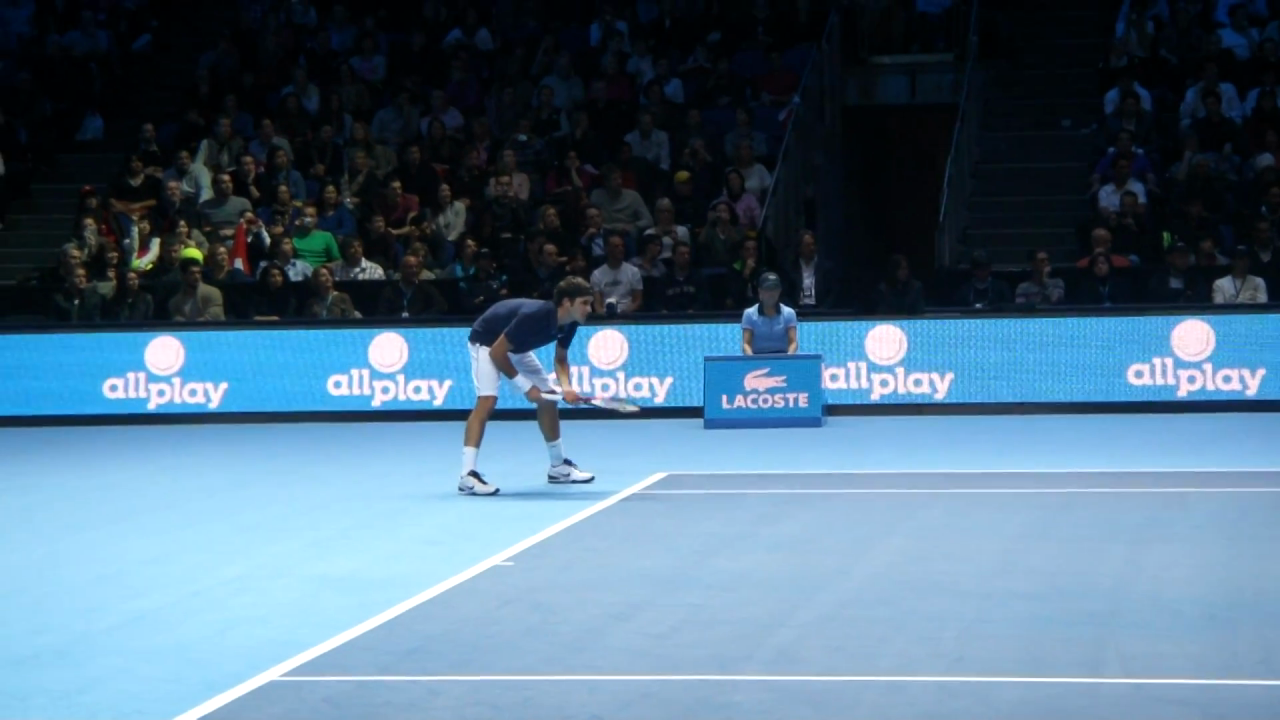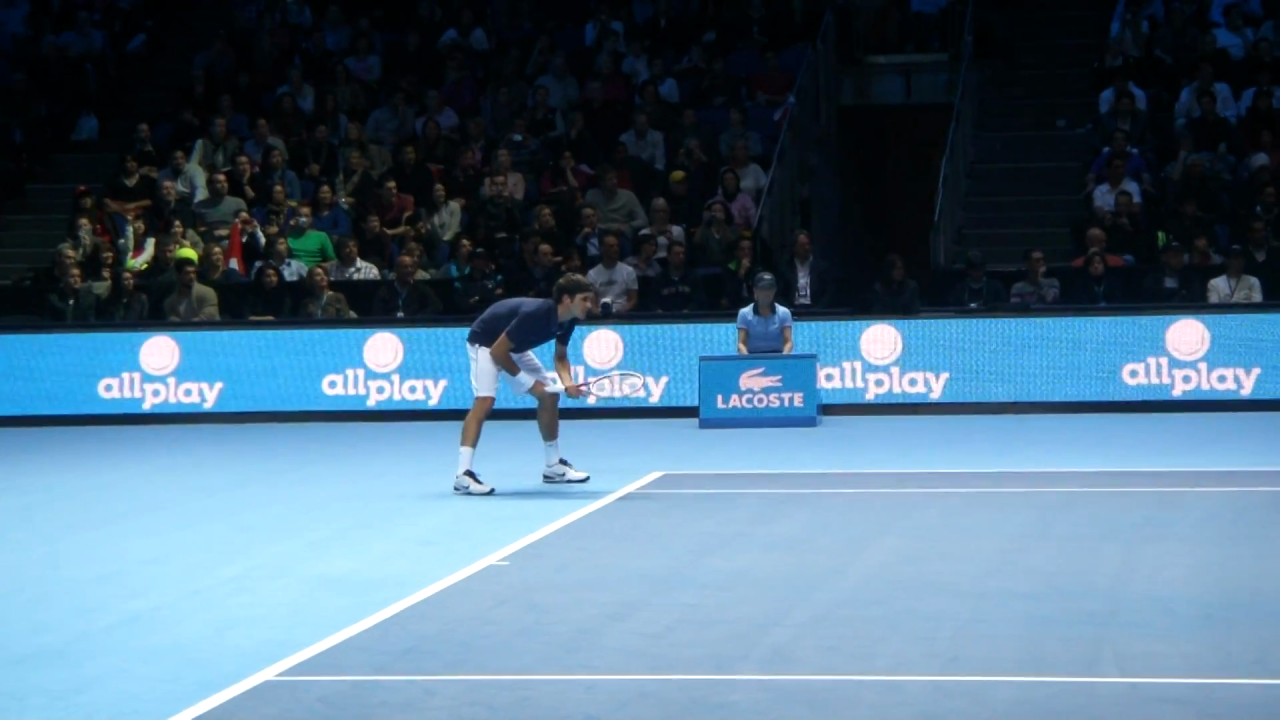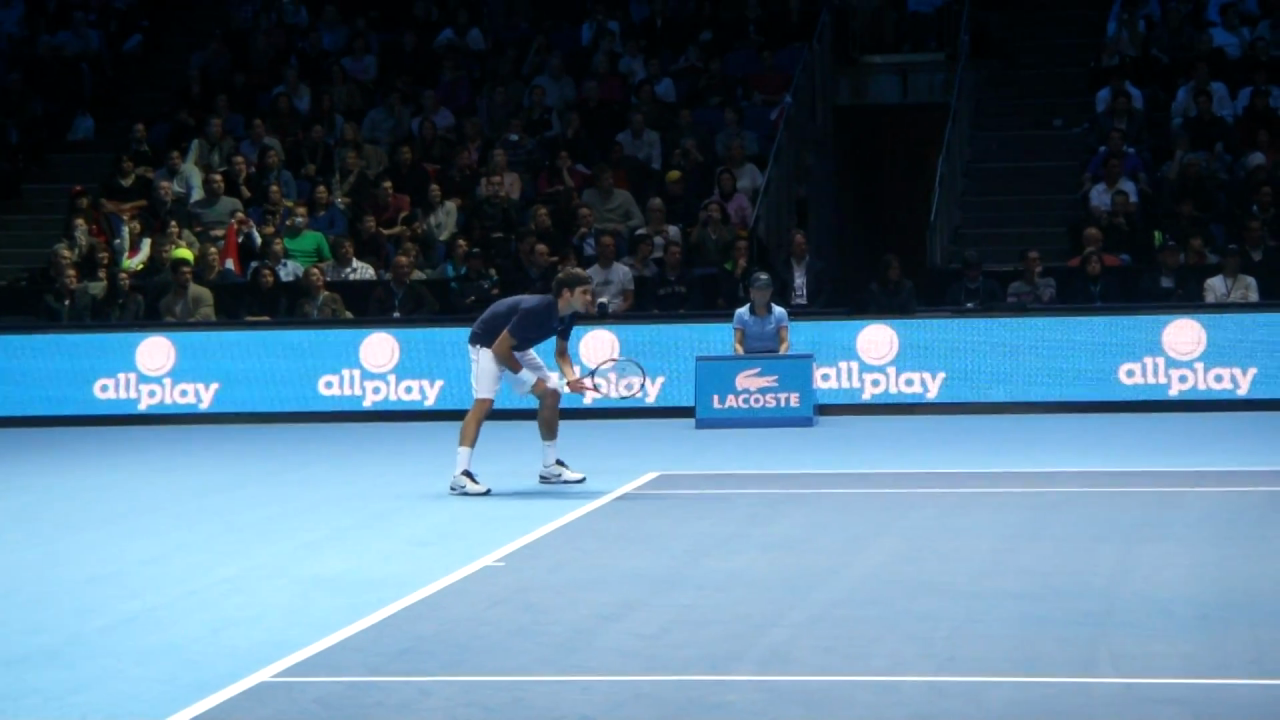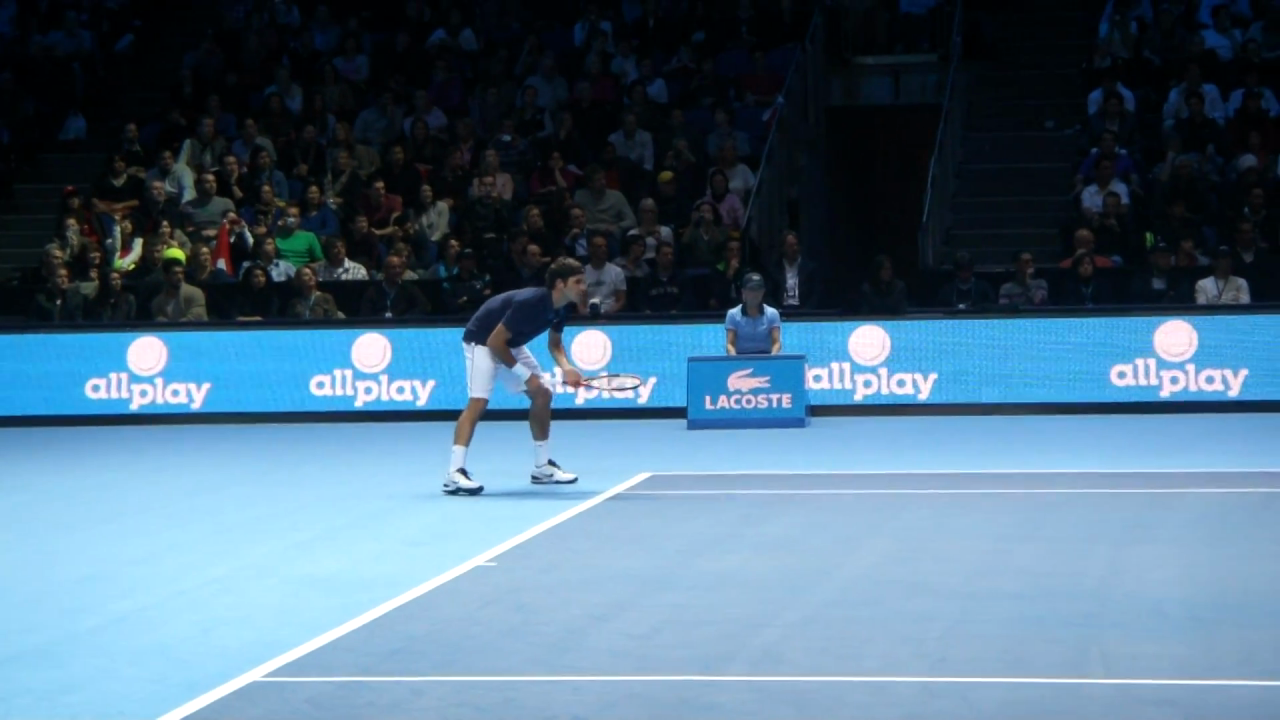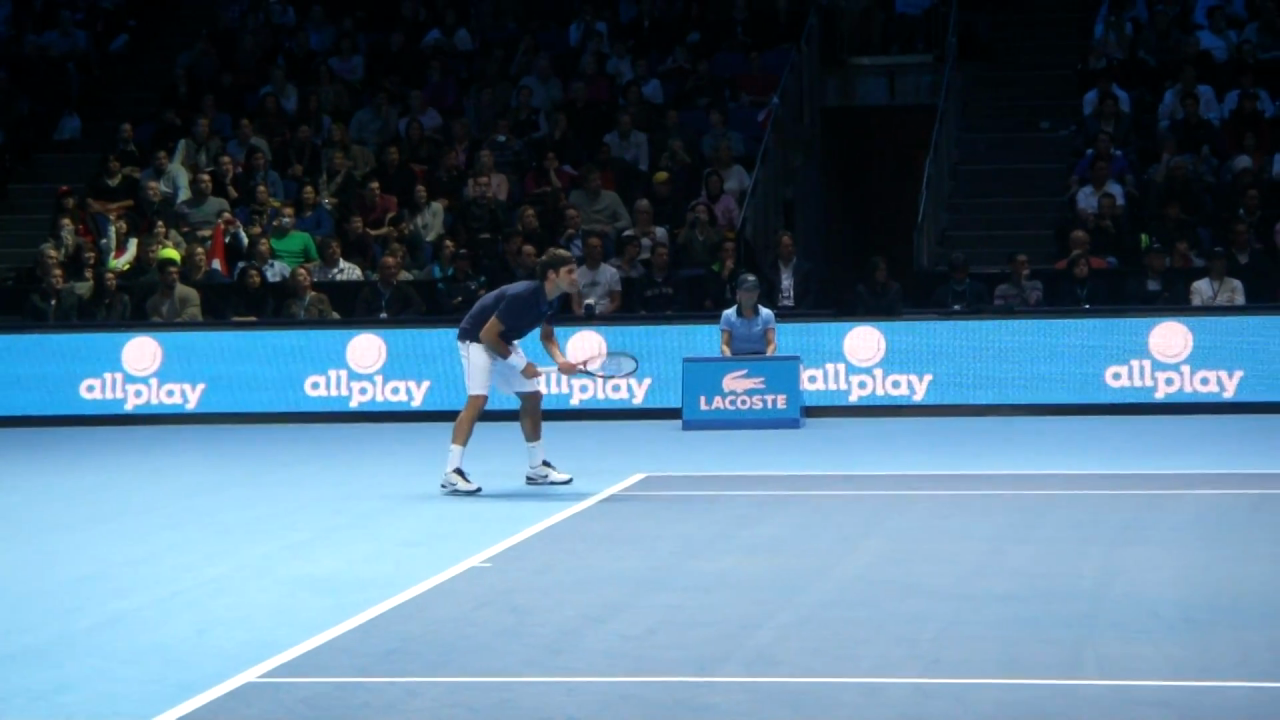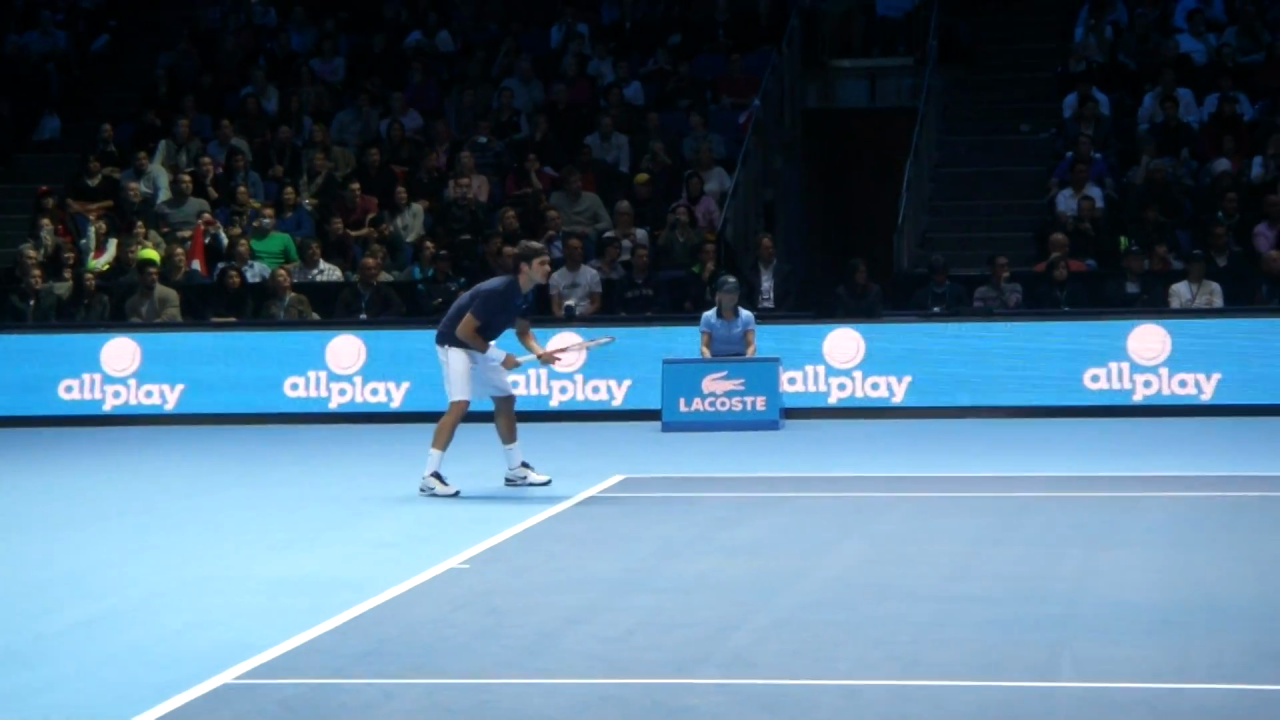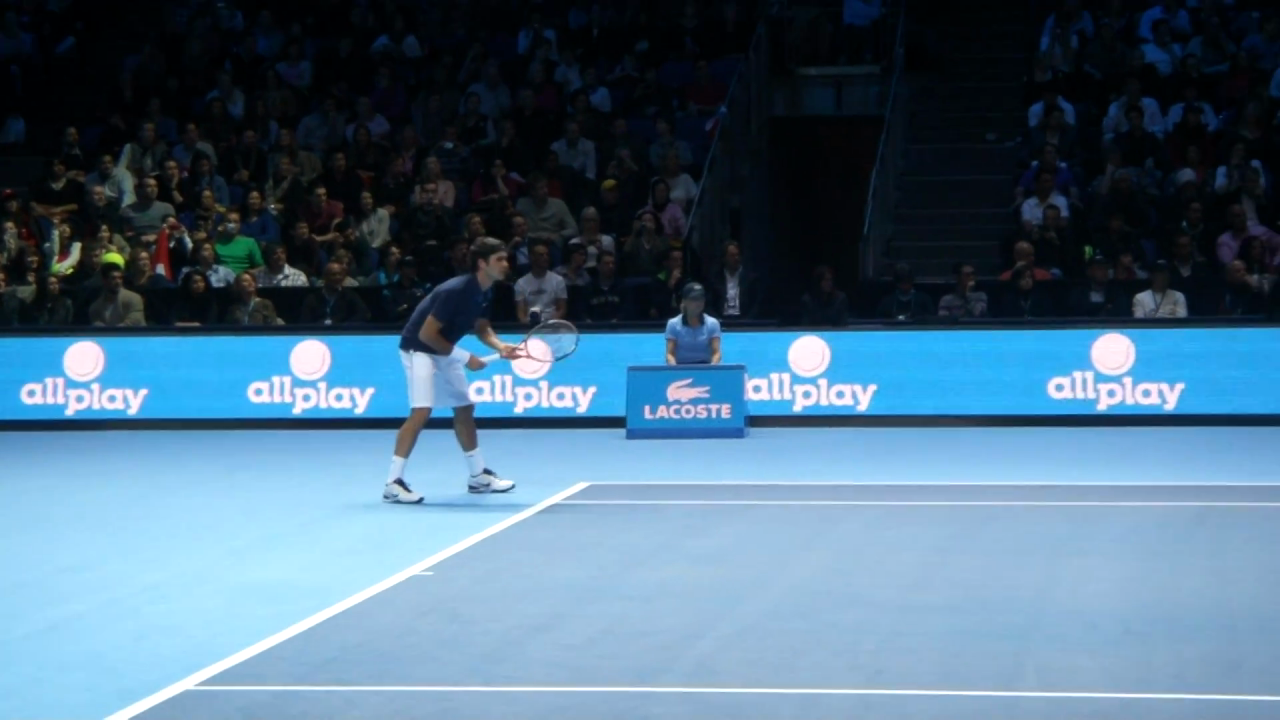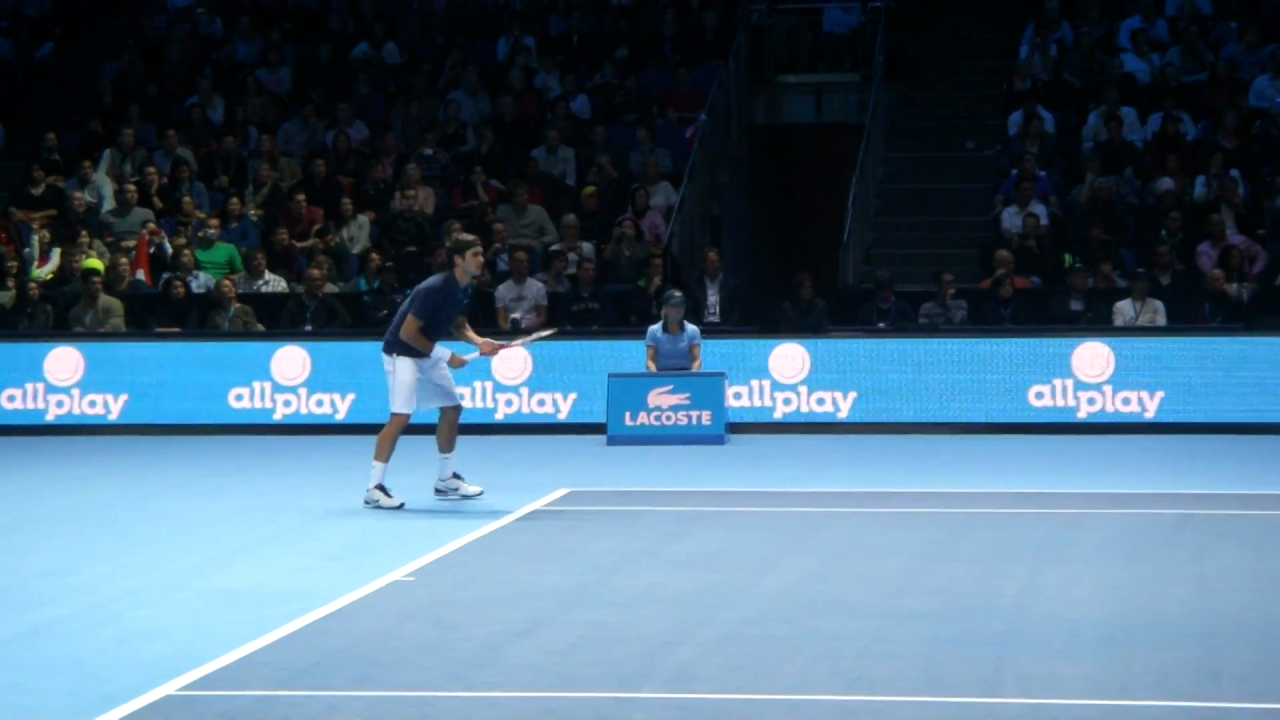
dt=0.1s
person 1, frame 1
left shoulder: (569, 324)
right shoulder: (534, 316)
left elbow: (560, 360)
right elbow: (497, 352)
left wrist: (566, 388)
right wrist: (525, 386)
left hip: (517, 348)
right hip: (487, 343)
left knee: (548, 397)
right knee: (487, 401)
left ankle: (558, 466)
right ankle: (468, 475)
person 1, frame 2
left shoulder: (568, 320)
right shoulder: (534, 314)
left elbow: (560, 356)
right elbow: (498, 351)
left wrist: (568, 383)
right wrist: (528, 382)
left hip: (516, 347)
right hip: (486, 342)
left knee: (550, 395)
right knee: (484, 401)
left ankle: (553, 466)
right ankle: (463, 476)
person 1, frame 3
left shoulder: (568, 315)
right shoulder: (534, 310)
left elbow: (561, 352)
right elbow: (499, 349)
left wrist: (571, 378)
right wrist: (531, 380)
left hip: (517, 347)
right hip: (488, 344)
left knee: (551, 394)
right knee: (484, 403)
left ankle: (550, 467)
right ankle: (461, 475)
person 1, frame 4
left shoulder: (561, 307)
right shoulder: (529, 303)
left elbow: (555, 344)
right elbow: (494, 342)
left wrist: (566, 370)
right wrist: (524, 375)
left hip: (511, 344)
right hip: (482, 340)
left knee: (542, 394)
right knee: (478, 402)
left ankle: (542, 467)
right ankle: (455, 473)
person 1, frame 5
left shoulder: (553, 299)
right shoulder: (521, 296)
left elbow: (547, 336)
right elbow: (487, 335)
left wrist: (561, 360)
right wrist: (519, 364)
left hip: (504, 341)
right hip: (477, 338)
left knee: (532, 397)
right knee: (477, 399)
left ankle: (537, 468)
right ankle: (452, 473)
person 1, frame 6
left shoulder: (526, 292)
right shoulder: (496, 291)
left elbow: (522, 329)
right elbow: (463, 331)
left wrist: (537, 350)
right wrist: (500, 356)
left hip: (481, 344)
right hip: (455, 342)
left knee: (505, 400)
right knee: (460, 405)
left ankle: (516, 469)
right ankle: (430, 477)
person 1, frame 7
left shoulder: (484, 292)
right shoulder: (456, 291)
left elbow: (481, 328)
right elbow: (426, 334)
left wrist: (501, 347)
right wrist: (464, 358)
left hip: (444, 349)
right hip: (419, 348)
left knee: (464, 409)
right knee: (421, 412)
left ankle: (479, 476)
right ankle: (393, 483)
person 1, frame 8
left shoulder: (465, 289)
right shoulder: (434, 288)
left elbow: (459, 325)
right elbow: (407, 332)
left wrist: (479, 342)
right wrist: (446, 355)
left hip: (428, 354)
right hip: (402, 352)
left knee: (452, 408)
right knee: (400, 417)
left ankle: (447, 479)
right ankle: (374, 489)
